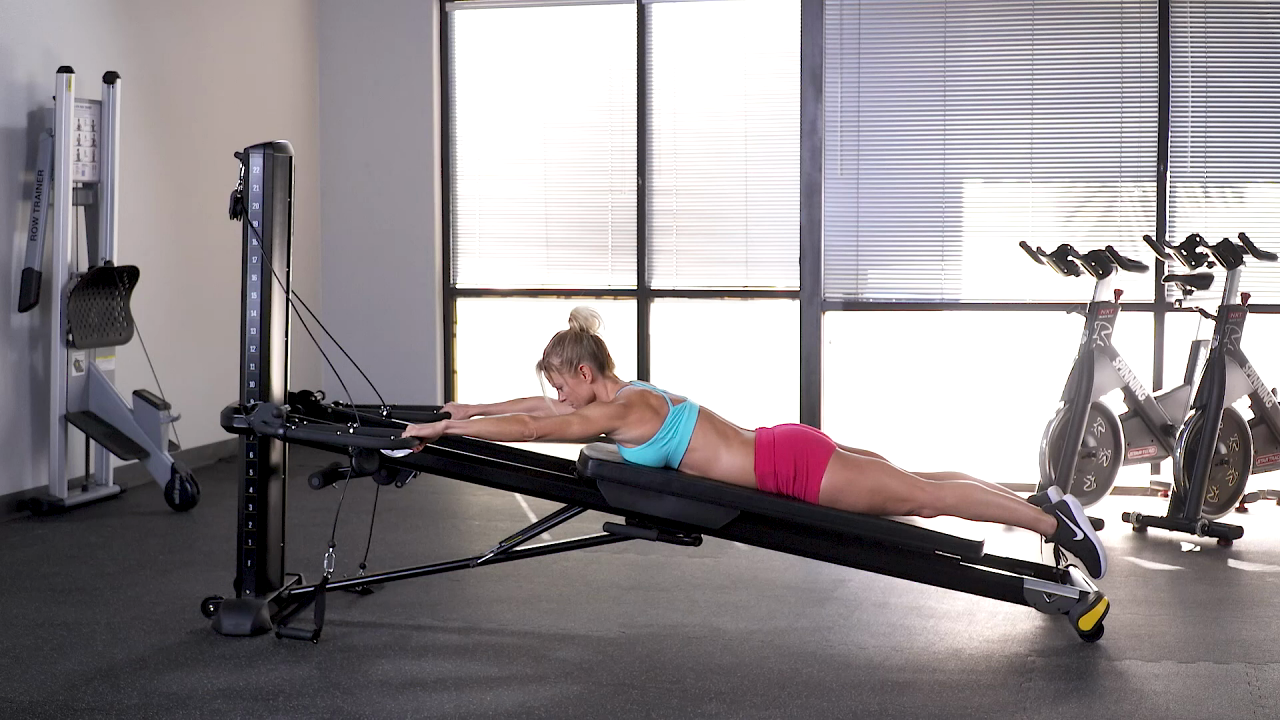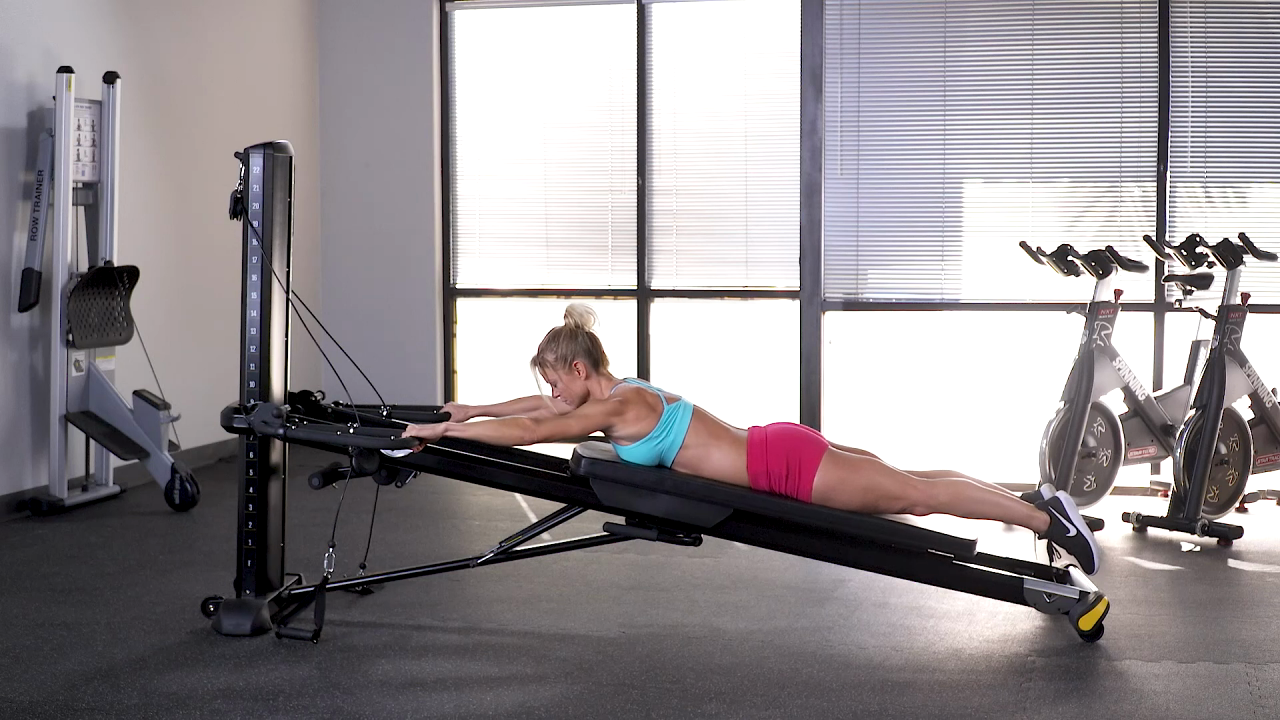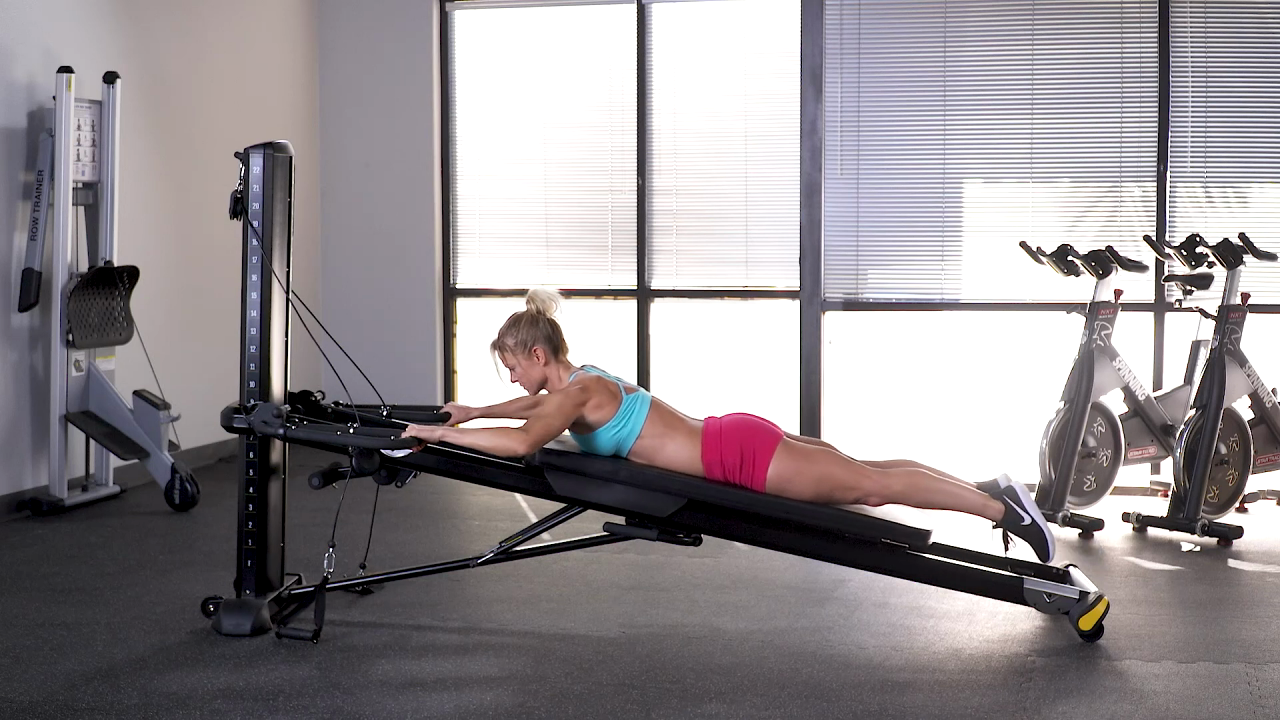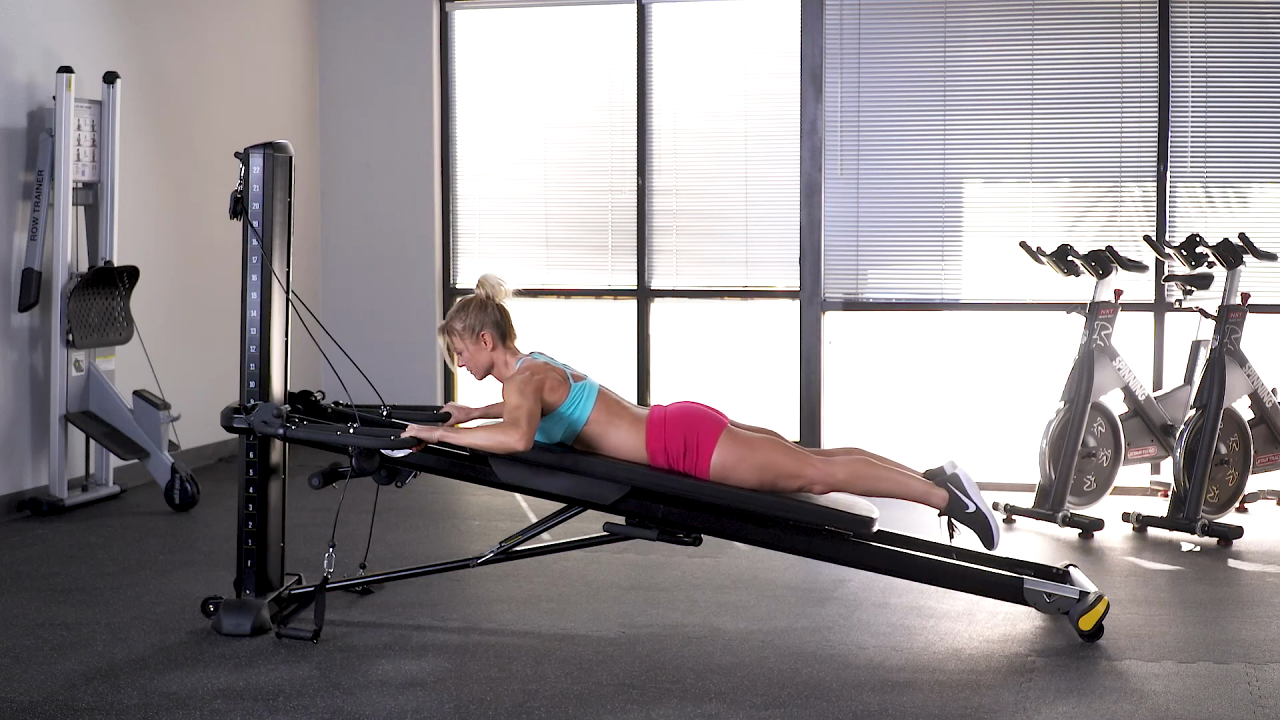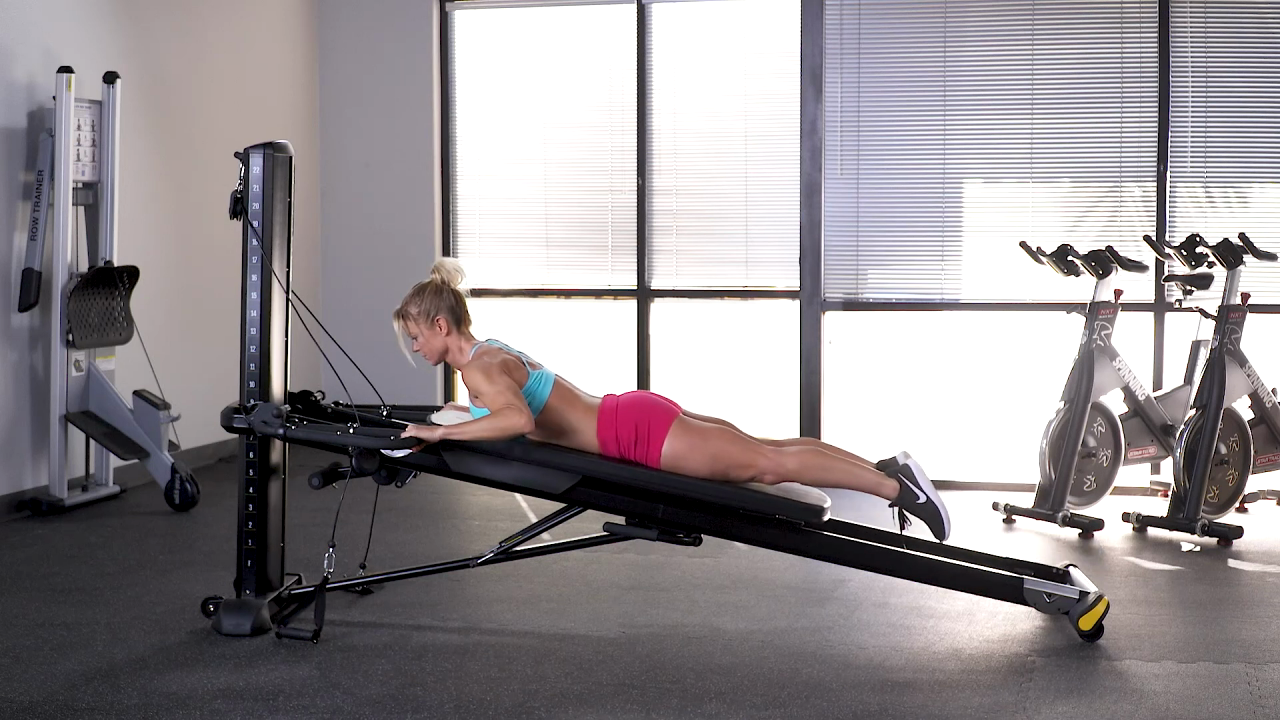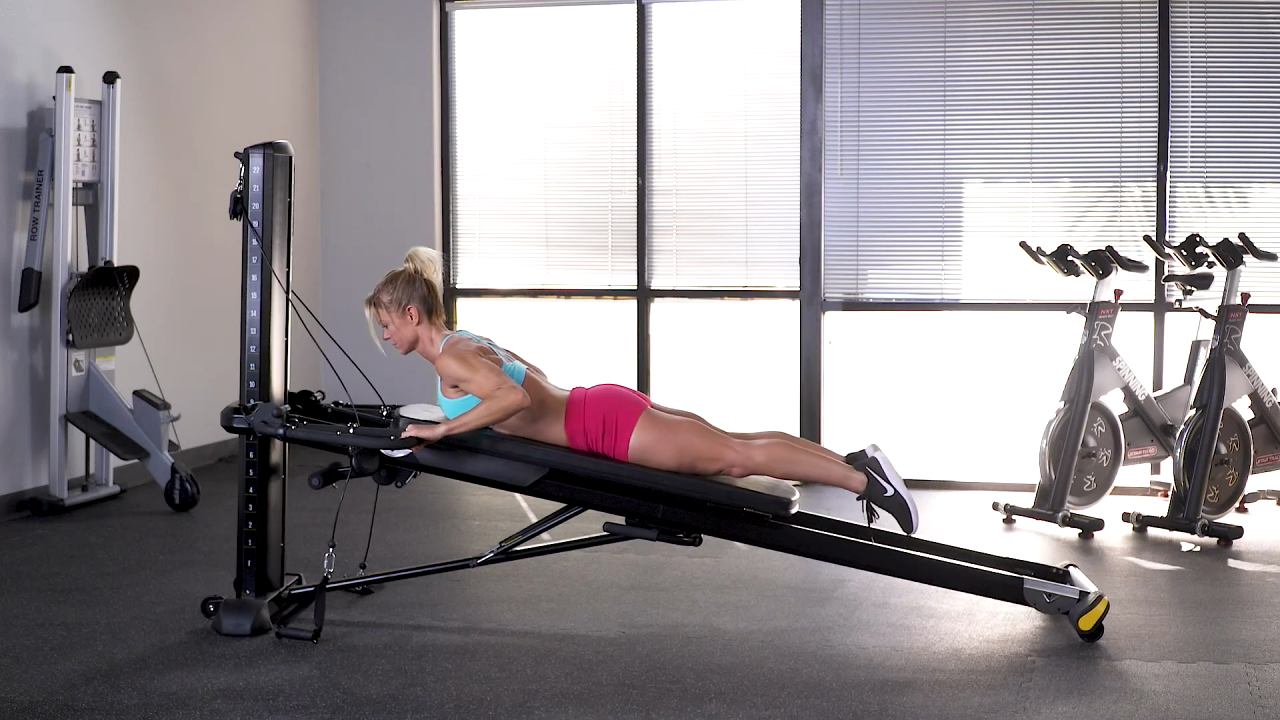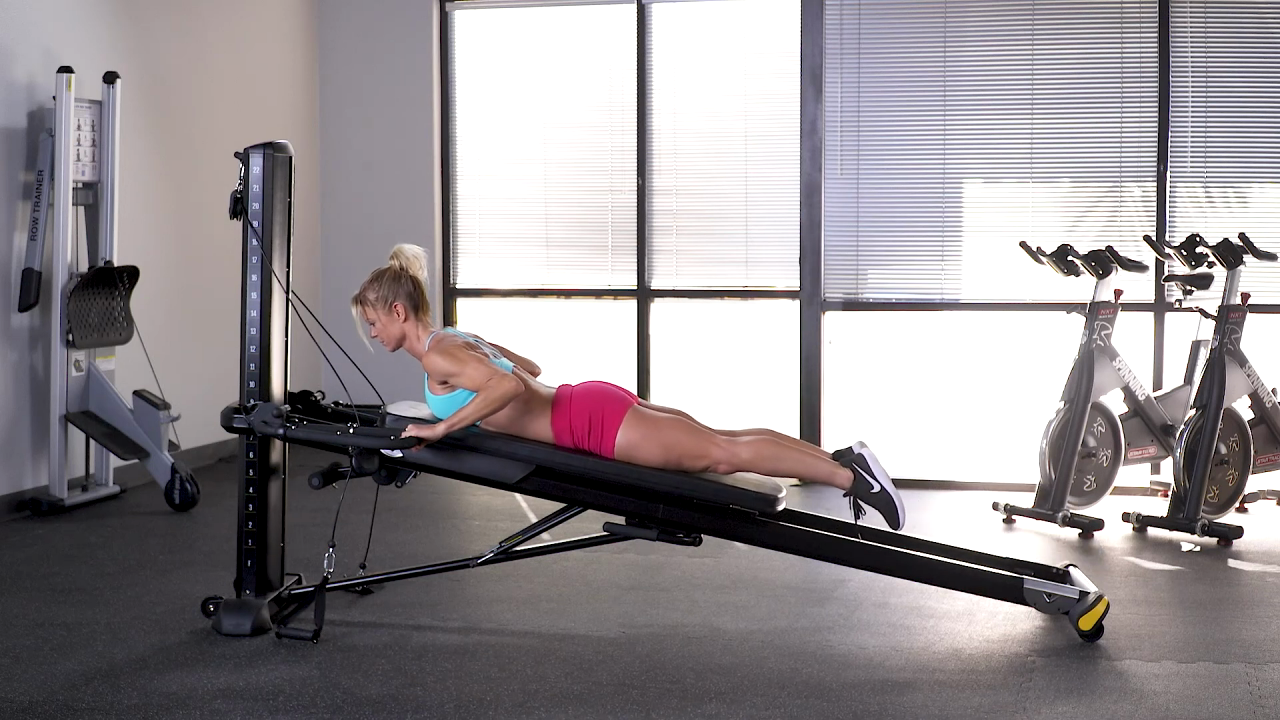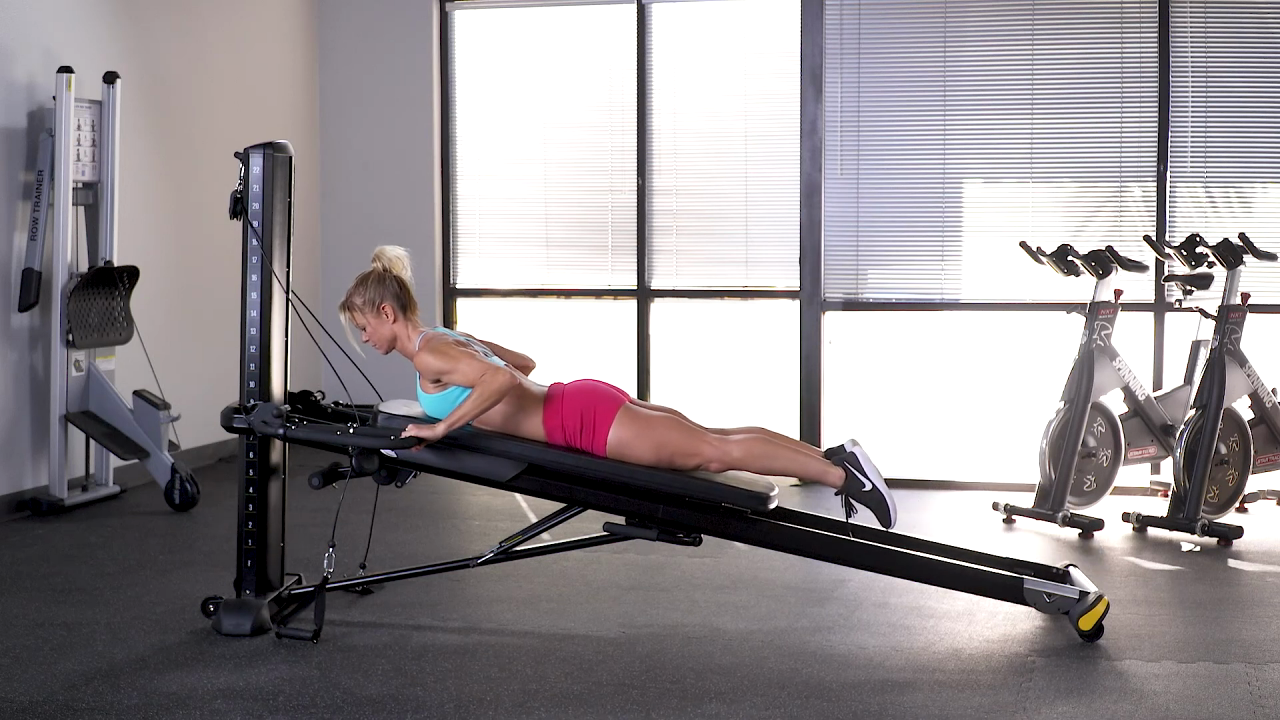
dt=0.4s
person 1, frame 1
left shoulder: (621, 410)
right shoulder: (621, 393)
left elbow: (531, 429)
right elbow: (547, 405)
left wrist: (443, 429)
right wrist: (472, 407)
left hip: (790, 465)
right hip: (786, 453)
left knee: (923, 498)
right knee: (917, 487)
left ankle: (1051, 521)
right ankle: (1041, 503)
person 1, frame 2
left shoulder: (616, 407)
right shoulder: (614, 392)
left elbow: (529, 432)
right elbow: (545, 407)
left wrist: (442, 432)
right wrist: (472, 408)
left hip: (782, 464)
right hip: (779, 453)
left knee: (914, 495)
right knee: (910, 484)
left ankle: (1046, 518)
right ankle: (1034, 501)
person 1, frame 3
left shoulder: (577, 390)
right shoulder: (579, 379)
left elbow: (523, 442)
right elbow: (541, 408)
left wrist: (443, 434)
right wrist: (476, 410)
left hip: (739, 455)
right hip: (737, 441)
left knee: (871, 485)
right knee: (867, 475)
left ankle: (998, 508)
right ankle: (991, 493)
person 1, frame 4
left shoulder: (520, 378)
right shoulder: (533, 364)
left elbow: (518, 439)
left wrist: (443, 434)
right wrist: (478, 412)
left hip: (683, 442)
right hip: (683, 428)
left knee: (816, 474)
right knee: (810, 461)
left ankle: (943, 496)
right ankle: (934, 478)
person 1, frame 5
left shoulder: (478, 366)
right shoulder: (492, 351)
left elbow: (521, 421)
left wrist: (443, 431)
right wrist: (477, 409)
left hip: (635, 431)
right hip: (636, 417)
left knee: (767, 465)
right knee: (766, 450)
left ankle: (896, 486)
right ankle: (888, 470)
person 1, frame 6
left shoulder: (450, 357)
right shoulder: (466, 342)
left elbow: (516, 397)
left wrist: (442, 428)
right wrist: (466, 400)
left hip: (603, 425)
right hip: (605, 409)
left knee: (736, 459)
right knee: (737, 441)
left ankle: (864, 479)
right ankle: (855, 462)
person 1, frame 7
left shoulder: (436, 354)
right shoulder: (454, 338)
left elbow: (508, 385)
left wrist: (441, 427)
right wrist: (464, 398)
left hip: (589, 423)
right hip: (591, 406)
left knee: (721, 457)
right knee: (723, 441)
left ankle: (849, 476)
right ankle: (841, 459)
person 1, frame 8
left shoulder: (427, 353)
right shoulder: (446, 338)
left elbow: (501, 378)
left wrist: (442, 427)
right wrist: (456, 395)
left hip: (582, 421)
right hip: (583, 404)
left knee: (713, 454)
right knee: (714, 438)
left ankle: (841, 474)
right ankle: (833, 457)
